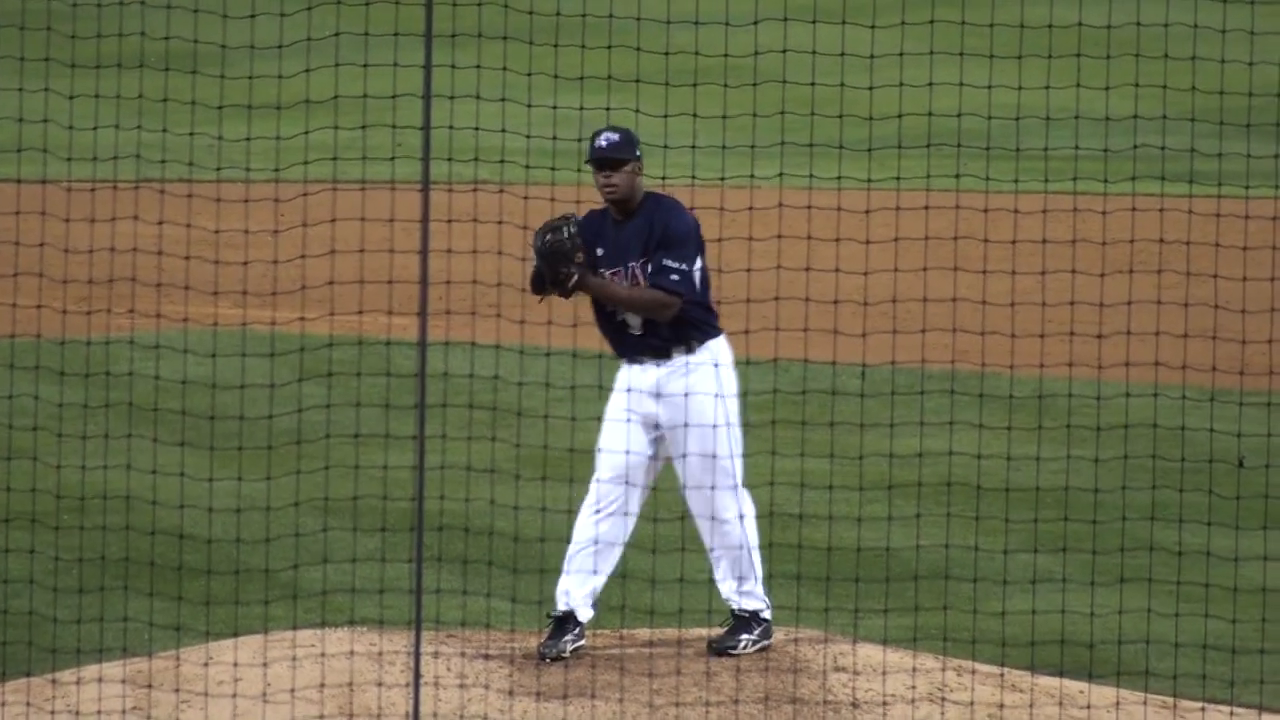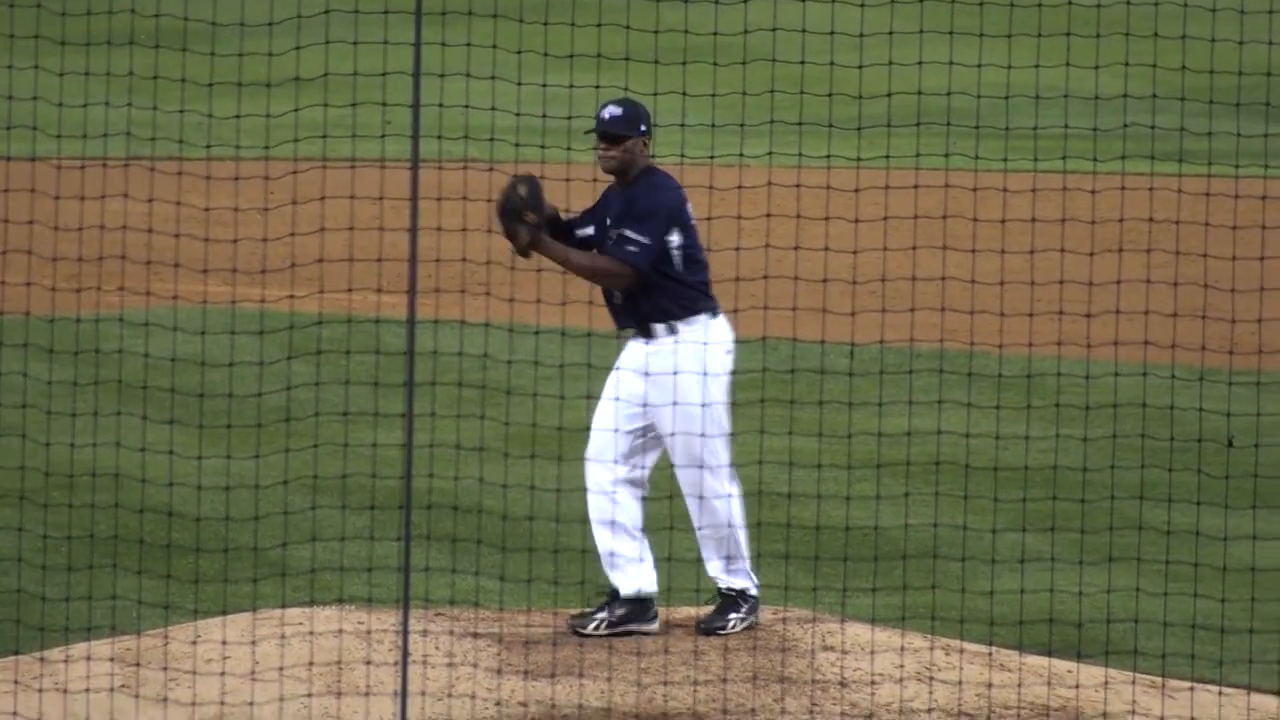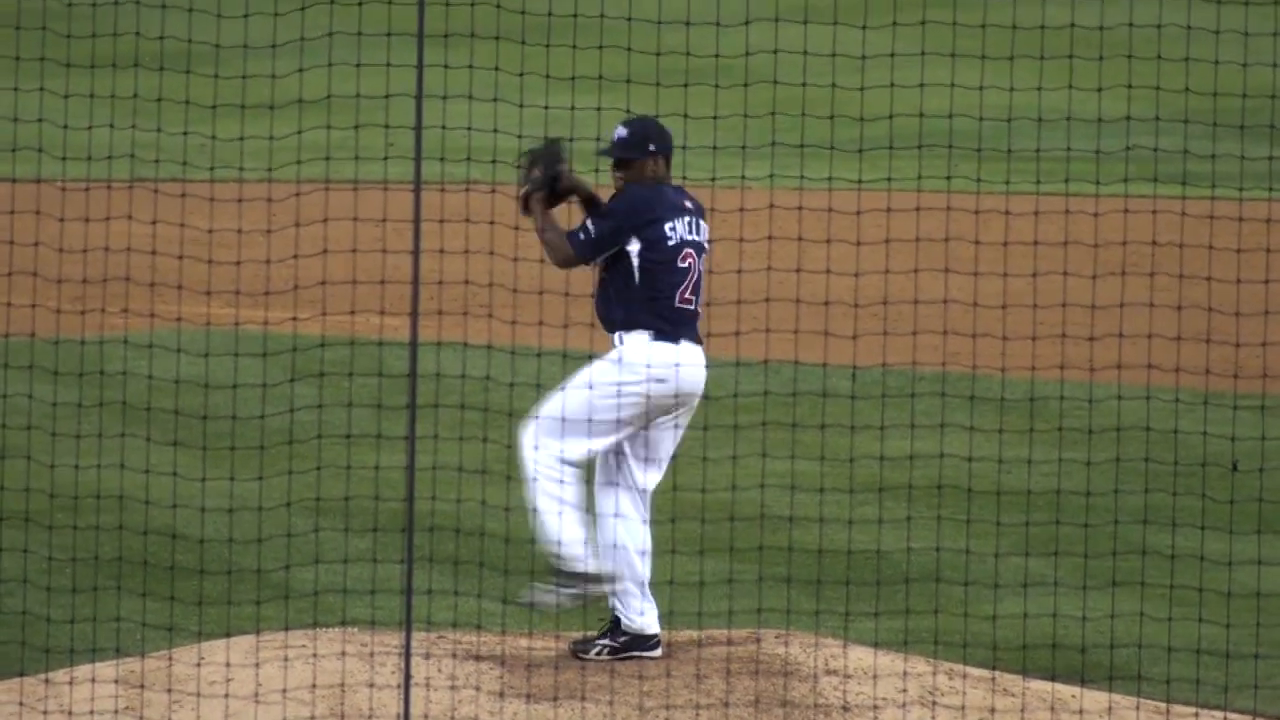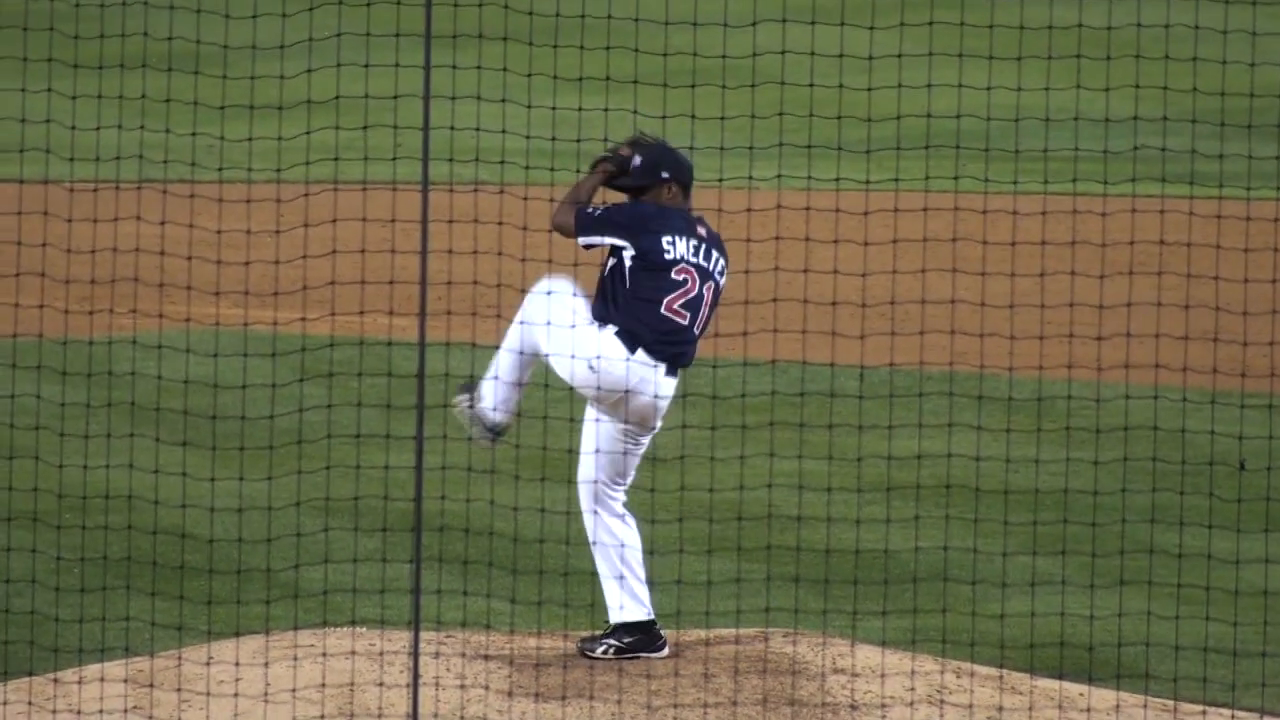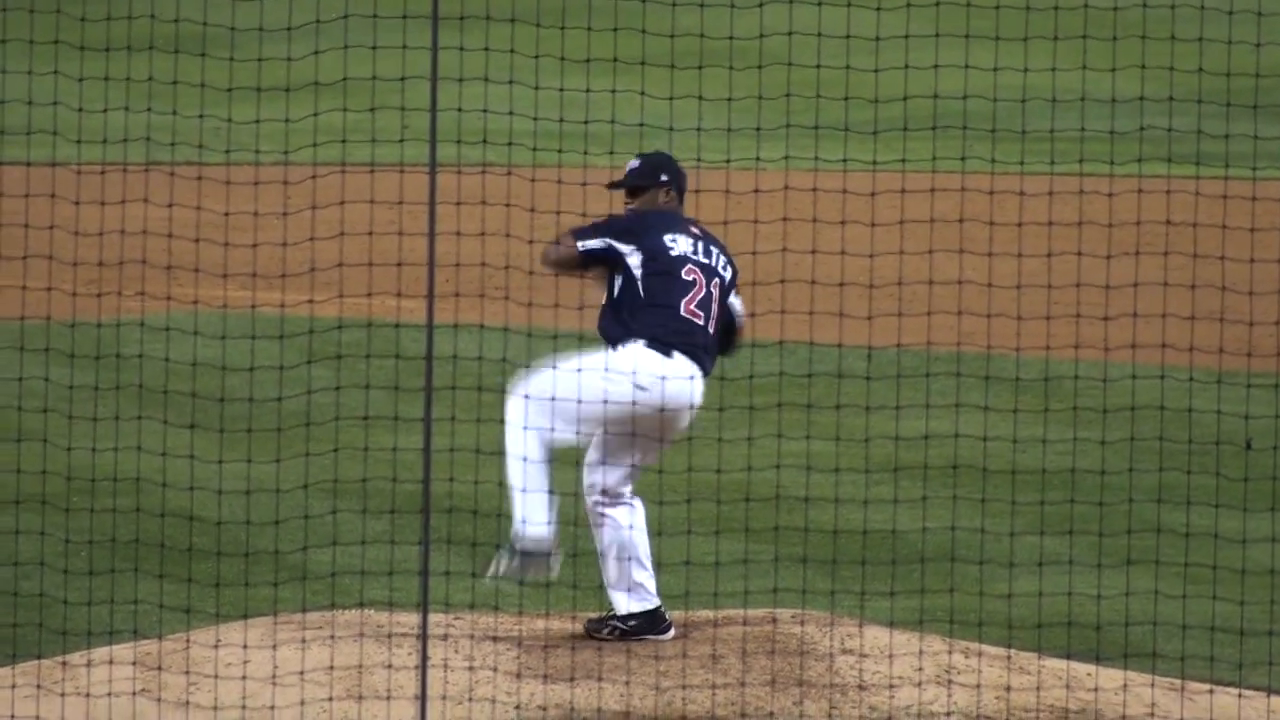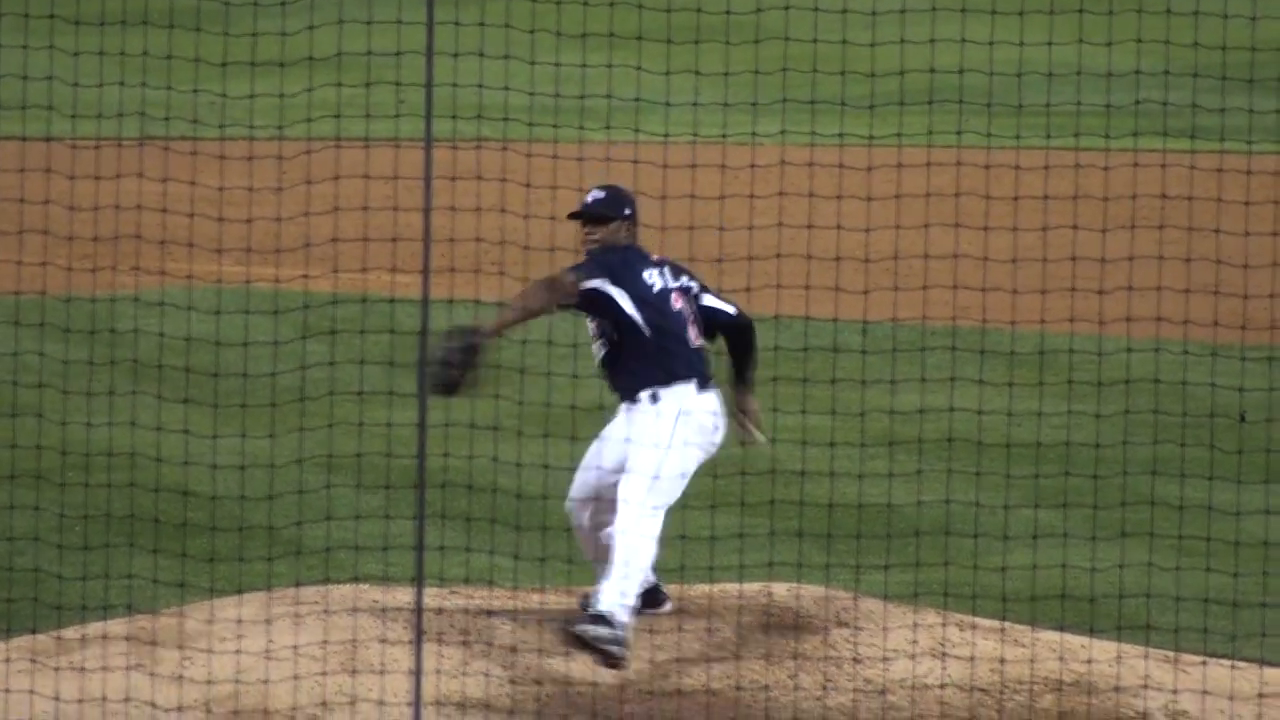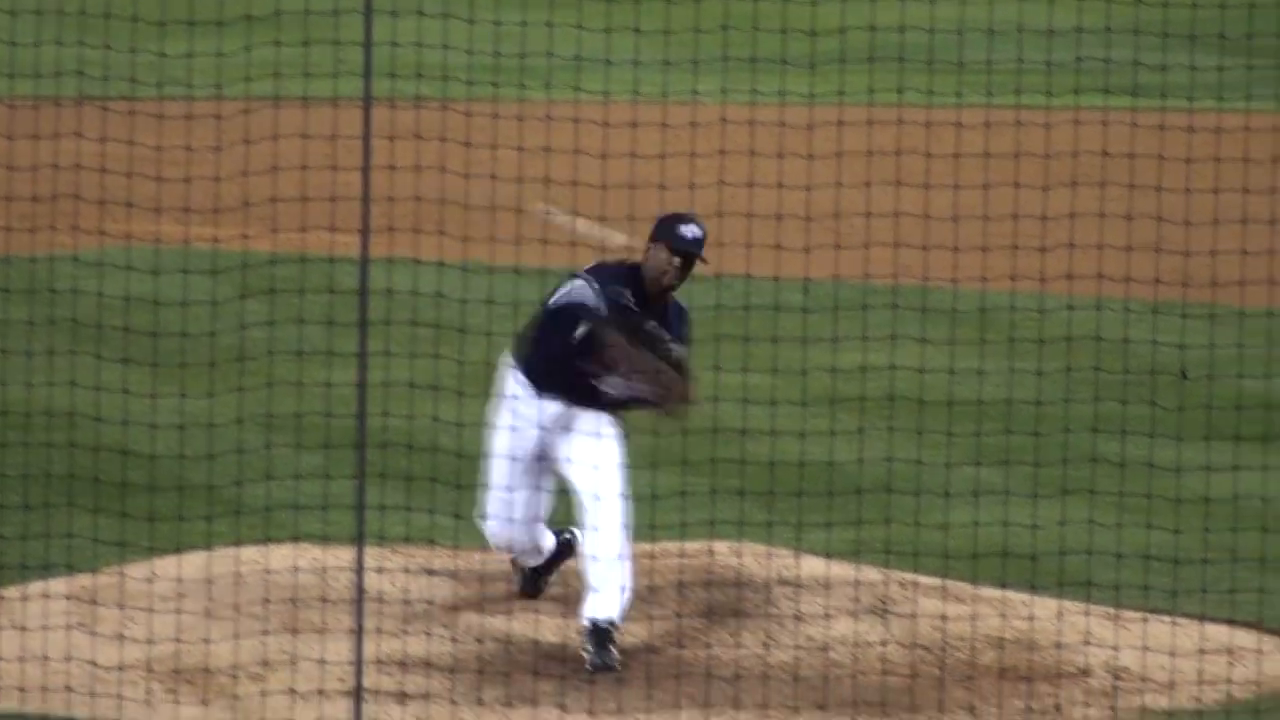
dt=0.3s
person 1, frame 1
left shoulder: (673, 220)
right shoulder: (593, 227)
left elbow: (665, 304)
right elbow: (543, 285)
left wrist: (589, 283)
left hip: (698, 366)
right hip: (636, 373)
left knee: (718, 494)
right knee: (610, 489)
left ankle: (753, 614)
right ankle: (571, 615)
person 1, frame 2
left shoulder: (656, 194)
right shoulder: (617, 196)
left elbow: (616, 272)
right elbow: (574, 236)
left wrist: (545, 245)
right wrist: (540, 220)
left hip: (689, 343)
right hip: (643, 348)
left knee: (703, 472)
right knee: (610, 466)
left ankle: (739, 591)
right ankle: (634, 597)
person 1, frame 3
left shoulder: (645, 201)
right shoulder: (682, 208)
left elbow: (567, 253)
left wrist: (539, 210)
right wrist: (583, 196)
left hip: (648, 358)
right hip: (686, 366)
left knee: (545, 442)
right knee: (621, 491)
left ankle: (580, 566)
right ankle: (635, 628)
person 1, frame 4
left shoulder: (645, 219)
right shoulder: (714, 247)
left elbow: (565, 220)
left wrist: (597, 174)
left hip: (608, 357)
right hip: (656, 387)
left knee: (548, 294)
right knee: (604, 497)
left ankle: (492, 411)
right ankle: (636, 626)
person 1, frame 5
left shoulder: (640, 227)
right shoulder: (717, 252)
left elbow: (557, 254)
right elbow: (730, 333)
left wrist: (597, 261)
left hip: (638, 370)
right hip: (686, 387)
left knee: (527, 400)
right knee: (609, 487)
left ankle: (533, 541)
right ankle: (641, 611)
person 1, frame 6
left shoulder: (611, 265)
right shoulder: (675, 277)
left elbow: (560, 288)
right elbow: (740, 325)
left wrist: (489, 330)
right wrist: (743, 393)
left hip: (678, 414)
right hip: (643, 414)
left knee: (641, 510)
right knee: (585, 502)
left ankle: (611, 623)
right ankle: (639, 589)
person 1, frame 7
left shoulder: (673, 318)
right shoulder: (602, 280)
left elbow: (670, 387)
right elbow: (589, 319)
left wrist: (662, 388)
left hip: (591, 419)
right hip: (534, 402)
left knee: (607, 514)
right knee: (506, 529)
right ankle: (546, 549)
